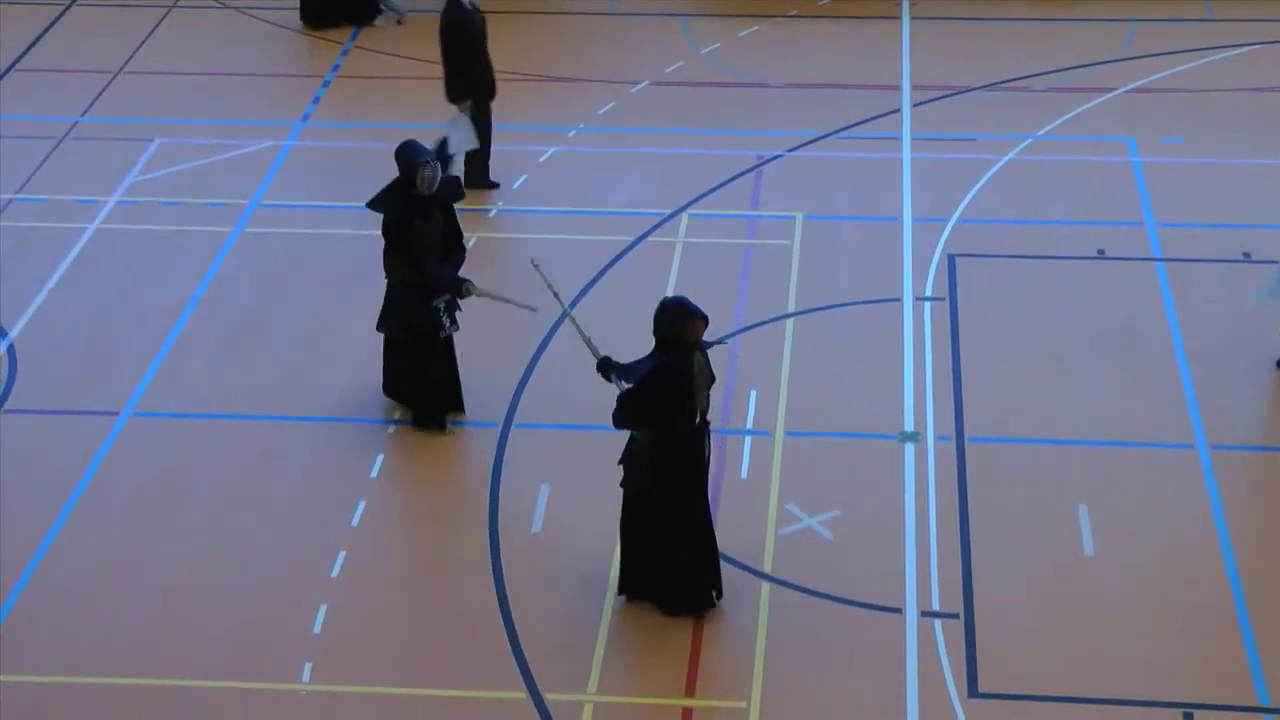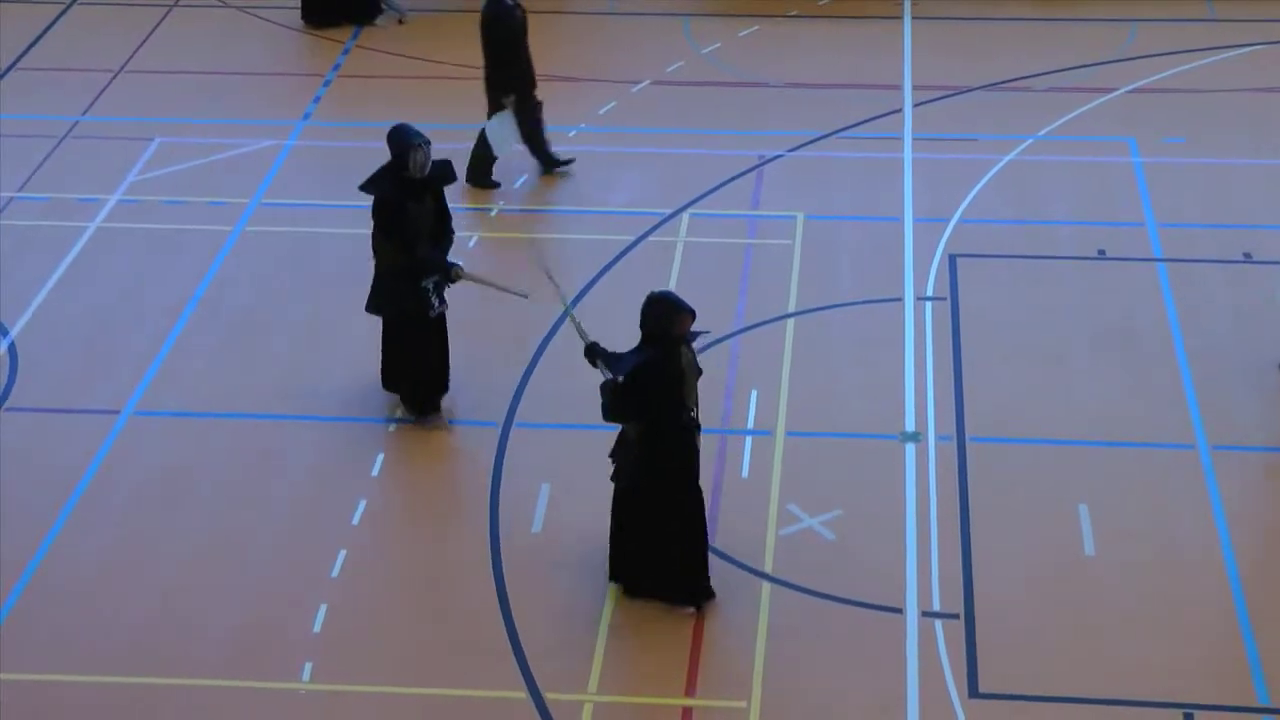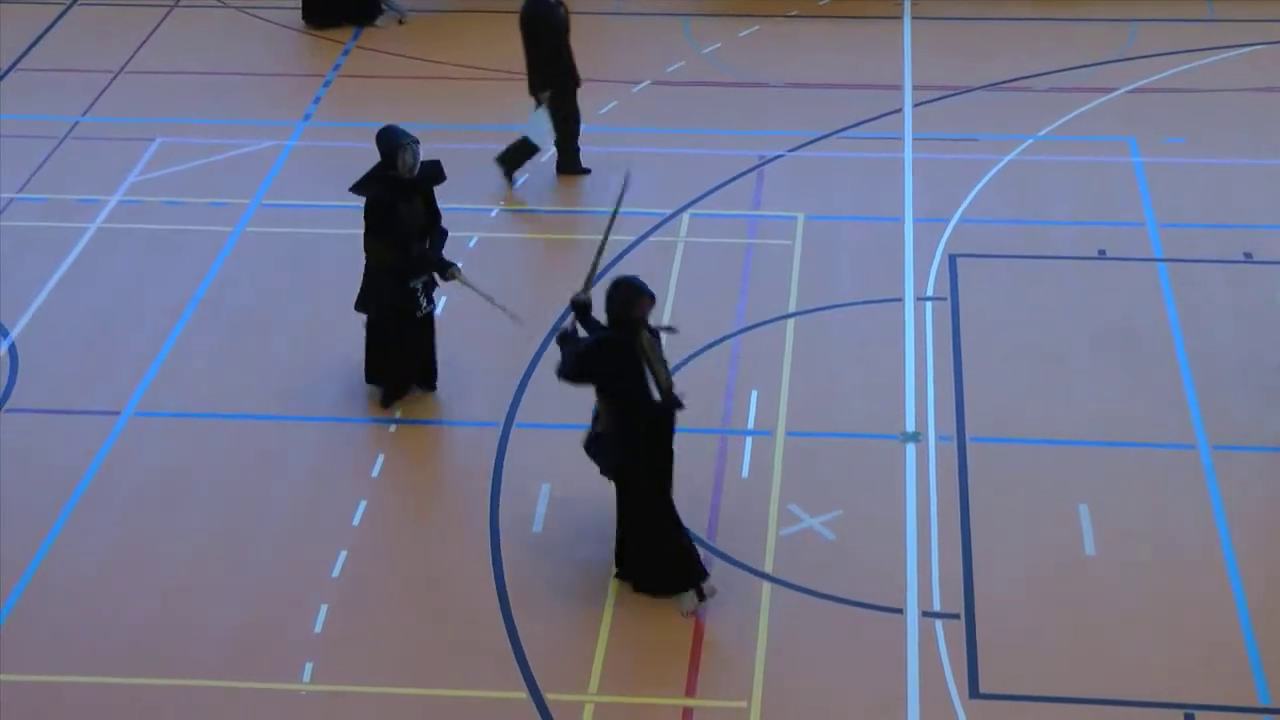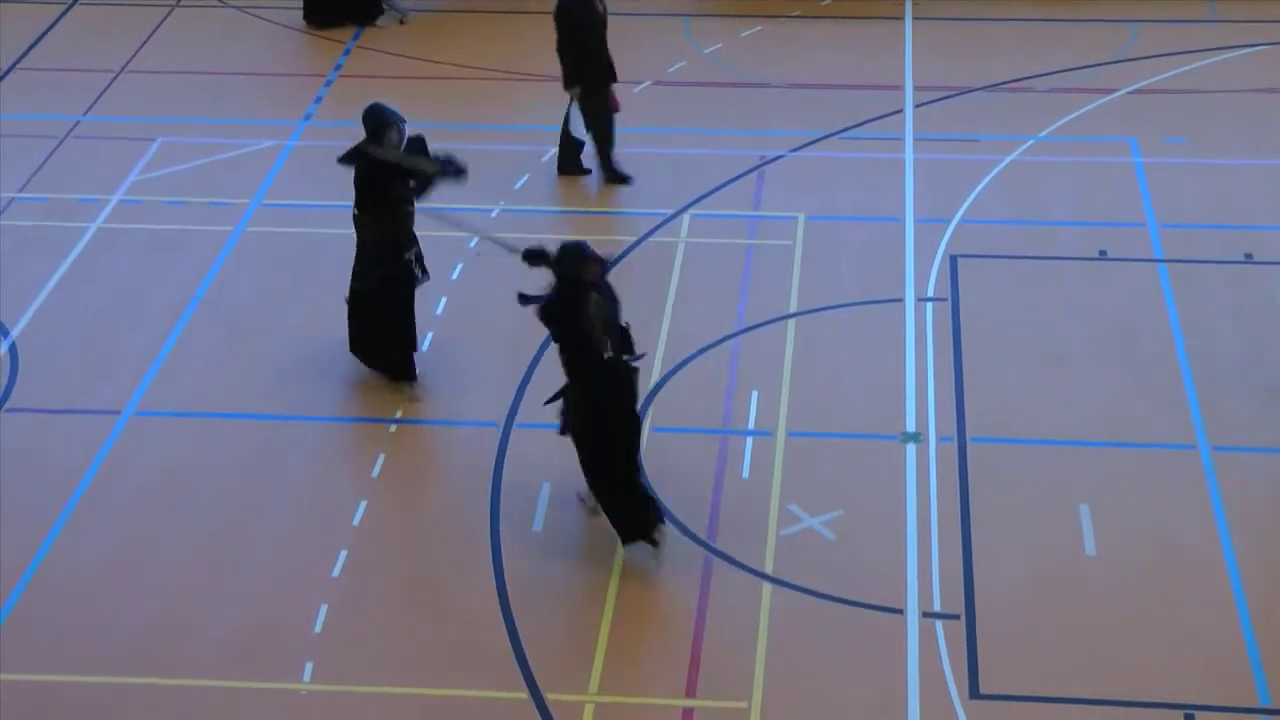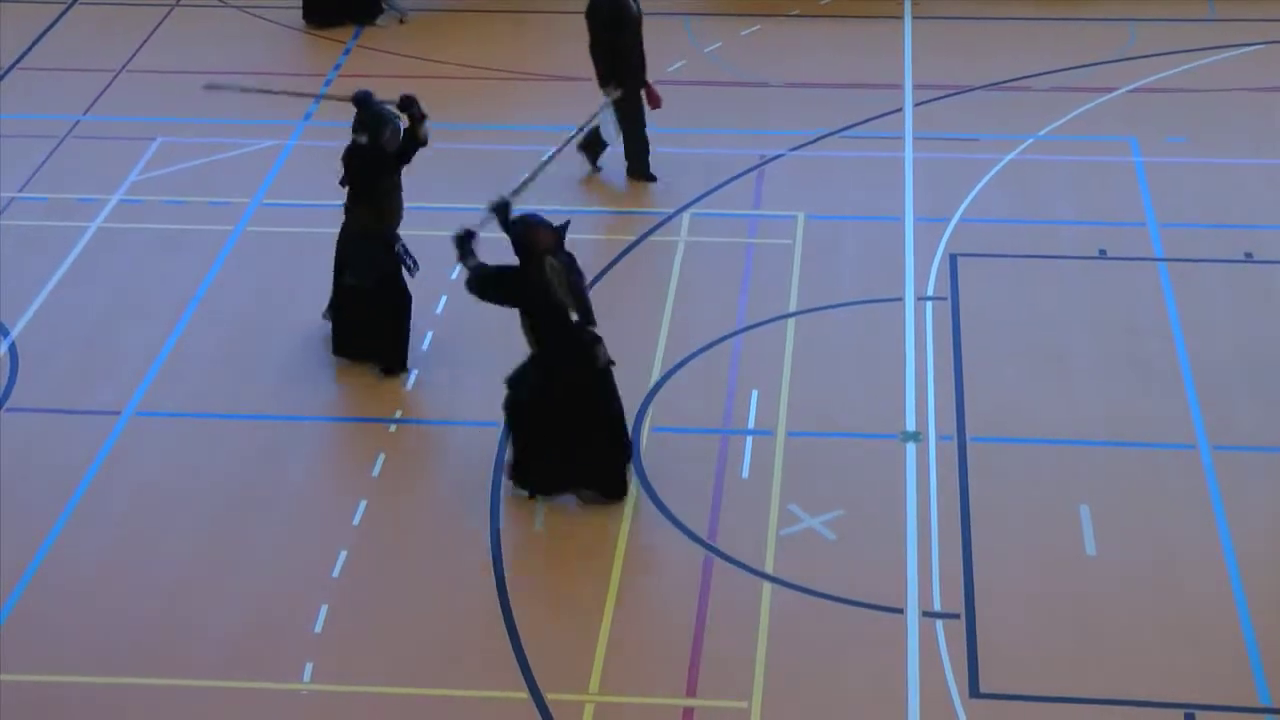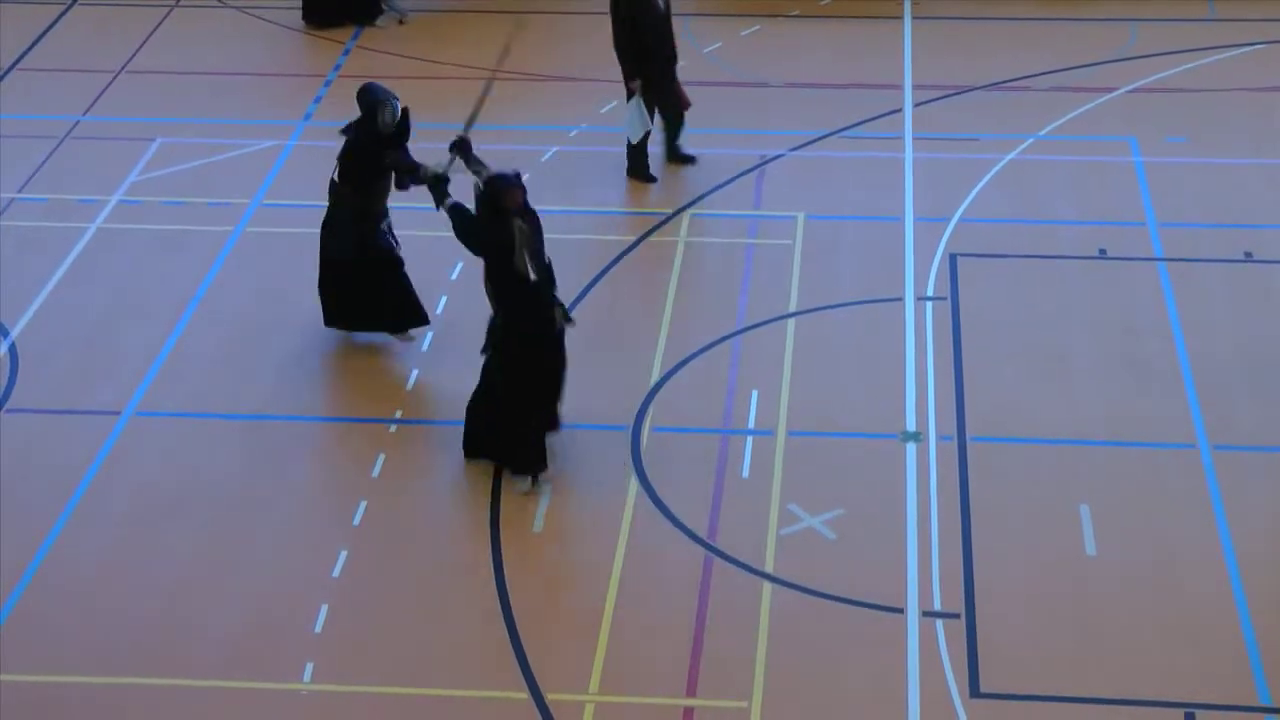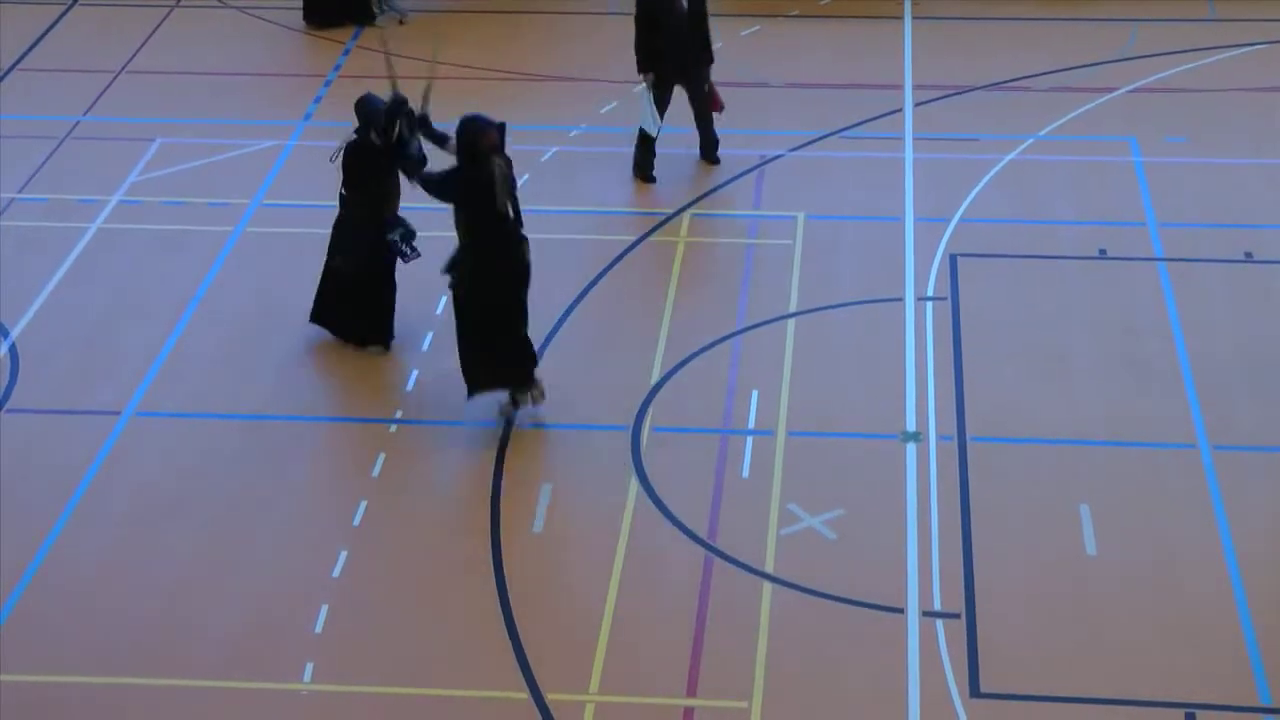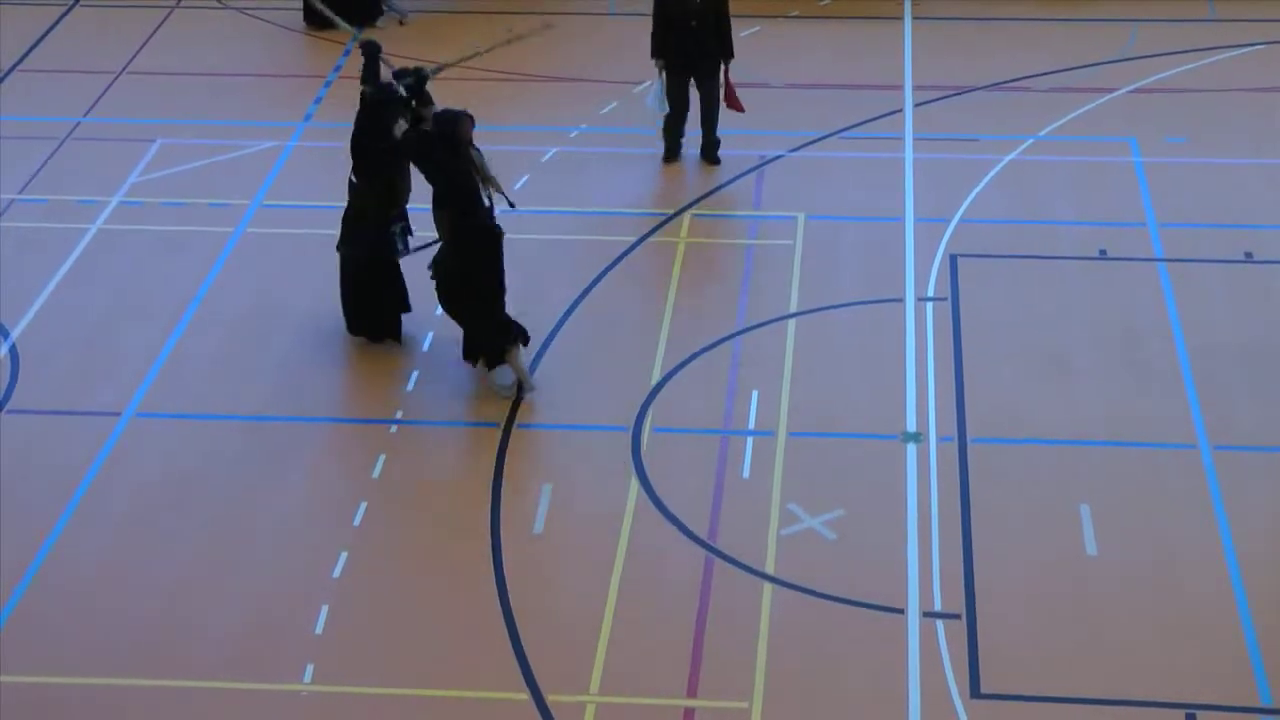
dt=0.2s
person 1, frame 1
left shoulder: (661, 372)
right shoulder: (694, 357)
left elbow: (625, 418)
left wrist: (625, 396)
right wrist: (616, 368)
left hip: (664, 460)
right hip: (691, 452)
left knee: (667, 527)
right knee: (688, 522)
left ankle: (688, 597)
person 1, frame 2
left shoulder: (650, 366)
right shoulder: (679, 352)
left elbow: (614, 411)
left wrist: (614, 391)
right wrist: (604, 356)
left hip: (658, 453)
right hip: (678, 445)
left knee: (665, 520)
left ankle: (690, 590)
person 1, frame 3
left shoulder: (607, 347)
right shoulder: (646, 334)
left elbow: (570, 371)
left wrist: (568, 344)
right wrist: (587, 319)
left hip: (635, 434)
right hip: (657, 425)
left knee: (650, 509)
left ankle: (691, 580)
person 1, frame 4
left shoulder: (562, 309)
right shoulder: (603, 293)
right wrist: (547, 258)
left hip: (592, 395)
right hip: (621, 386)
left knee: (605, 462)
right knee: (618, 451)
left ankle: (646, 519)
person 1, frame 5
left shoulder: (521, 280)
right shoulder: (564, 260)
left elbow: (479, 280)
right elbow: (537, 234)
left wrist: (466, 250)
right wrist: (508, 221)
left hip: (557, 362)
right hip: (589, 355)
left knee: (527, 410)
right knee: (595, 422)
left ankle: (544, 479)
right ankle: (606, 483)
person 1, frame 6
left shoulder: (490, 234)
right shoulder: (529, 219)
left elbow: (463, 221)
right elbow: (495, 187)
left wrist: (438, 190)
right wrist: (469, 157)
left hip: (515, 324)
right hip: (547, 315)
left knee: (507, 393)
right knee: (544, 377)
left ankle: (527, 466)
person 1, frame 7
left shoulder: (467, 178)
right shoulder: (499, 164)
left elbow: (433, 184)
right elbow: (458, 145)
right wrist: (429, 129)
left hip: (485, 261)
right hip: (512, 255)
left knee: (482, 327)
right knee: (508, 322)
left ankle: (521, 382)
right ankle: (519, 384)
person 1, frame 8
left shoulder: (447, 165)
right shoulder: (466, 155)
right elbow: (441, 136)
left hip: (467, 250)
right hip: (485, 244)
left knee: (476, 309)
right knee: (485, 306)
left ankle: (511, 363)
person 2, frame 1
left shoulder: (441, 198)
right shoulder: (397, 212)
left elbow: (456, 244)
right elbow: (415, 262)
left wrist: (449, 278)
right wrist: (455, 283)
left hip: (436, 284)
right hip: (408, 289)
left knee: (439, 346)
right knee: (417, 350)
left ankle: (439, 404)
right ankle: (428, 411)
person 2, frame 2
left shoulder: (431, 182)
right shoulder: (388, 195)
left elbow: (444, 227)
right elbow: (407, 244)
left wrist: (438, 259)
right wrist: (445, 266)
left hip: (427, 267)
right hip: (398, 272)
left knee: (433, 328)
right knee: (407, 333)
left ankle: (428, 389)
right ankle: (416, 396)
person 2, frame 3
left shoulder: (421, 181)
right shoulder: (379, 195)
left elbow: (433, 223)
right elbow: (400, 242)
left wrist: (435, 259)
right wrist: (440, 264)
left hip: (415, 265)
right hip: (387, 269)
left knee: (419, 324)
right knee: (392, 328)
left ankle: (418, 375)
right ankle: (394, 383)
person 2, frame 4
left shoulder: (406, 156)
right shoulder: (368, 169)
left wrist: (445, 167)
left hip: (402, 241)
right hip: (377, 247)
left knee: (400, 302)
right knee: (389, 307)
right ankle: (395, 366)
person 2, frame 5
left shoulder: (392, 153)
right shoulder: (359, 159)
left elbow: (418, 138)
left wrist: (414, 114)
left hip: (383, 237)
right hip: (363, 242)
right knee: (393, 296)
person 2, frame 6
left shoulder: (390, 137)
right shoulder: (357, 143)
left elbow: (403, 170)
left hip: (372, 213)
right hip: (350, 218)
left knee: (384, 265)
person 2, frame 7
right shoulder: (358, 152)
left elbow: (414, 164)
left hip: (380, 223)
right hip: (360, 227)
right knee: (369, 282)
right ankle: (367, 332)
person 2, frame 8
left shoulder: (393, 139)
right shoulder: (369, 138)
left hip: (386, 214)
right hip: (368, 218)
left knee: (383, 266)
right knee: (369, 270)
left ankle: (383, 322)
right ankle: (372, 324)
